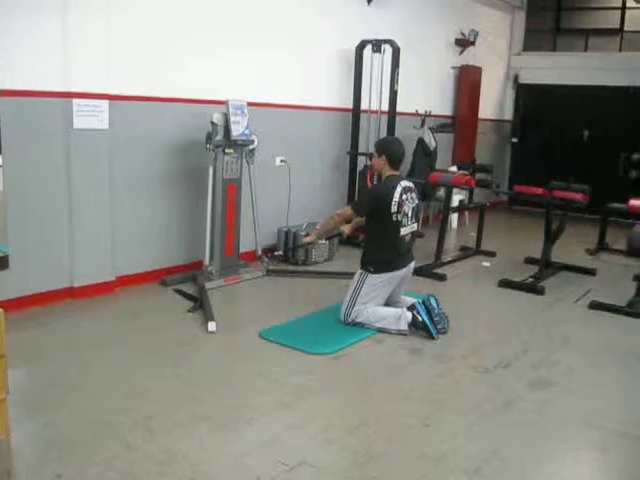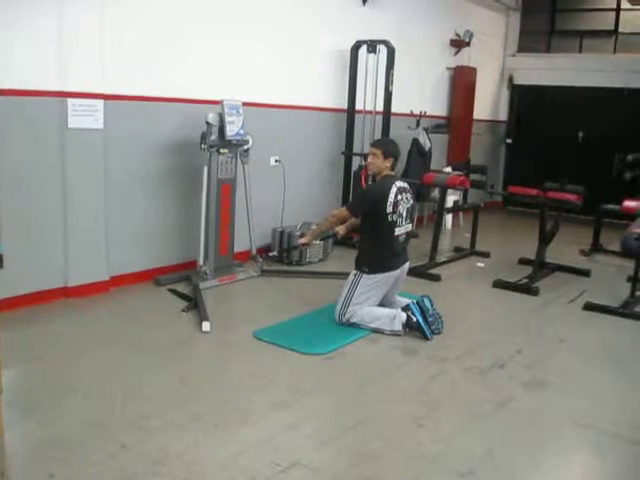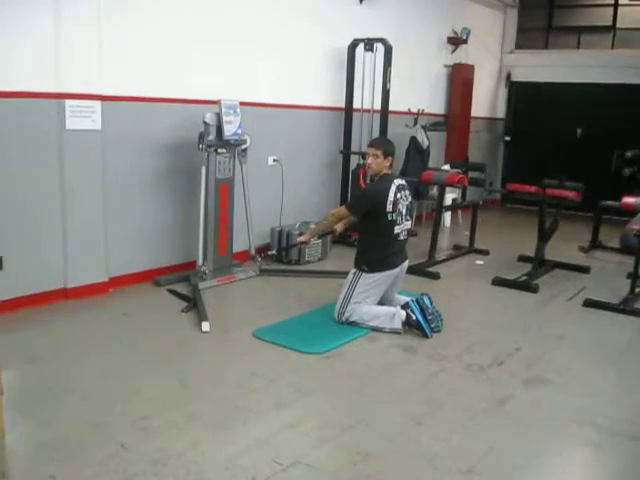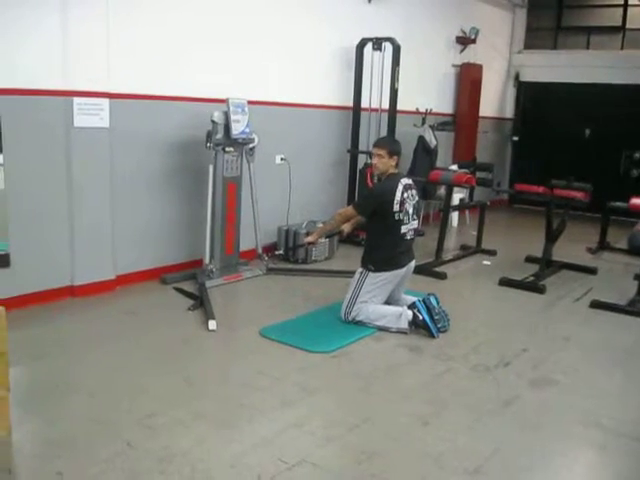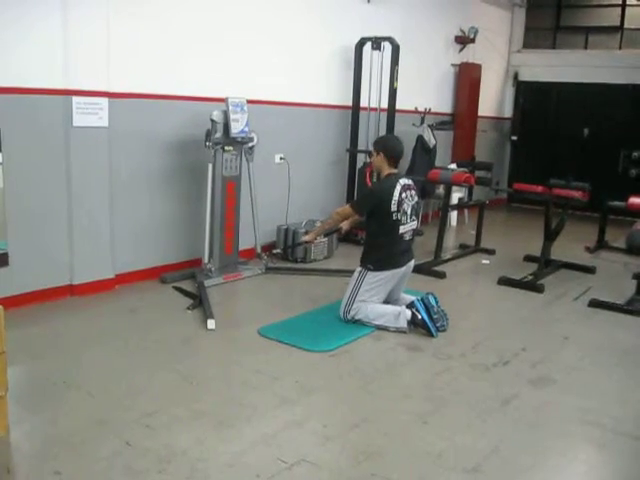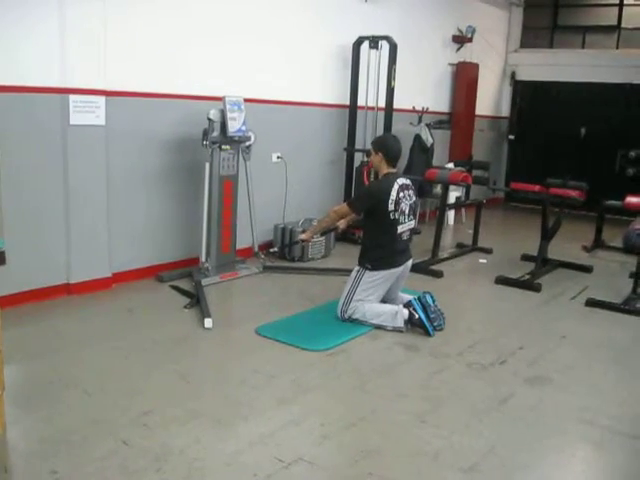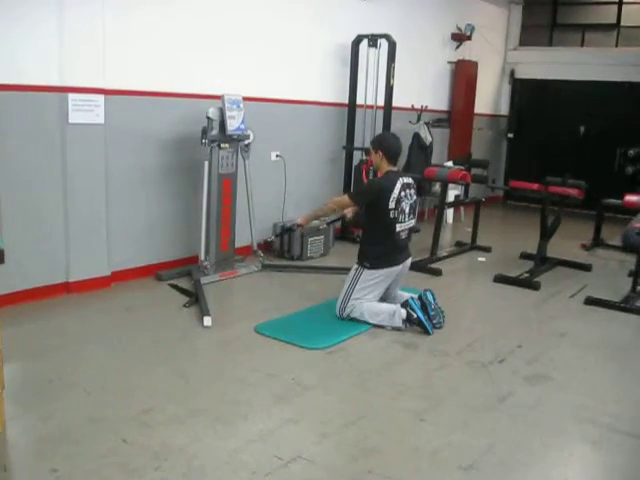
dt=0.4s
person 1, frame 1
left shoulder: (379, 191)
right shoulder: (410, 188)
left elbow: (341, 216)
left wrist: (315, 235)
right wrist: (352, 226)
left hip: (381, 268)
right hip: (405, 263)
left knee: (350, 314)
right knee: (391, 301)
left ankle: (410, 319)
right ankle: (421, 308)
person 1, frame 2
left shoulder: (374, 191)
right shoulder: (404, 187)
left elbow: (337, 216)
left wrist: (310, 236)
right wrist: (347, 227)
left hip: (376, 268)
right hip: (400, 263)
left knee: (345, 314)
right knee: (384, 301)
left ankle: (405, 319)
right ankle: (415, 308)
person 1, frame 3
left shoulder: (374, 191)
right shoulder: (401, 185)
left elbow: (336, 215)
left wrist: (309, 235)
right wrist: (345, 223)
left hip: (376, 267)
right hip: (399, 261)
left knee: (345, 313)
right knee: (384, 299)
left ankle: (404, 318)
right ankle: (415, 306)
person 1, frame 4
left shoulder: (381, 190)
right shoulder: (408, 184)
left elbow: (344, 215)
left wrist: (316, 235)
right wrist: (352, 224)
left hip: (382, 267)
right hip: (406, 261)
left knee: (351, 312)
right knee: (390, 299)
left ankle: (411, 317)
right ankle: (422, 306)
person 1, frame 5
left shoulder: (379, 190)
right shoulder: (409, 185)
left elbow: (341, 214)
left wrist: (314, 234)
right wrist: (352, 222)
left hip: (381, 266)
right hip: (405, 260)
left knee: (350, 311)
right knee: (389, 299)
left ankle: (409, 317)
right ankle: (421, 305)
person 1, frame 6
left shoulder: (376, 189)
right shoulder: (407, 184)
left elbow: (338, 212)
left wrist: (310, 233)
right wrist: (348, 220)
left hip: (379, 266)
right hip: (403, 260)
left knee: (348, 310)
right knee: (387, 298)
left ankle: (406, 316)
right ankle: (419, 305)
person 1, frame 7
left shoulder: (378, 185)
right shoulder: (408, 182)
left elbow: (338, 204)
left wrist: (308, 218)
right wrist: (356, 208)
left hip: (378, 263)
right hip: (403, 259)
left knee: (346, 308)
right knee: (386, 296)
left ankle: (404, 315)
right ankle: (420, 302)
